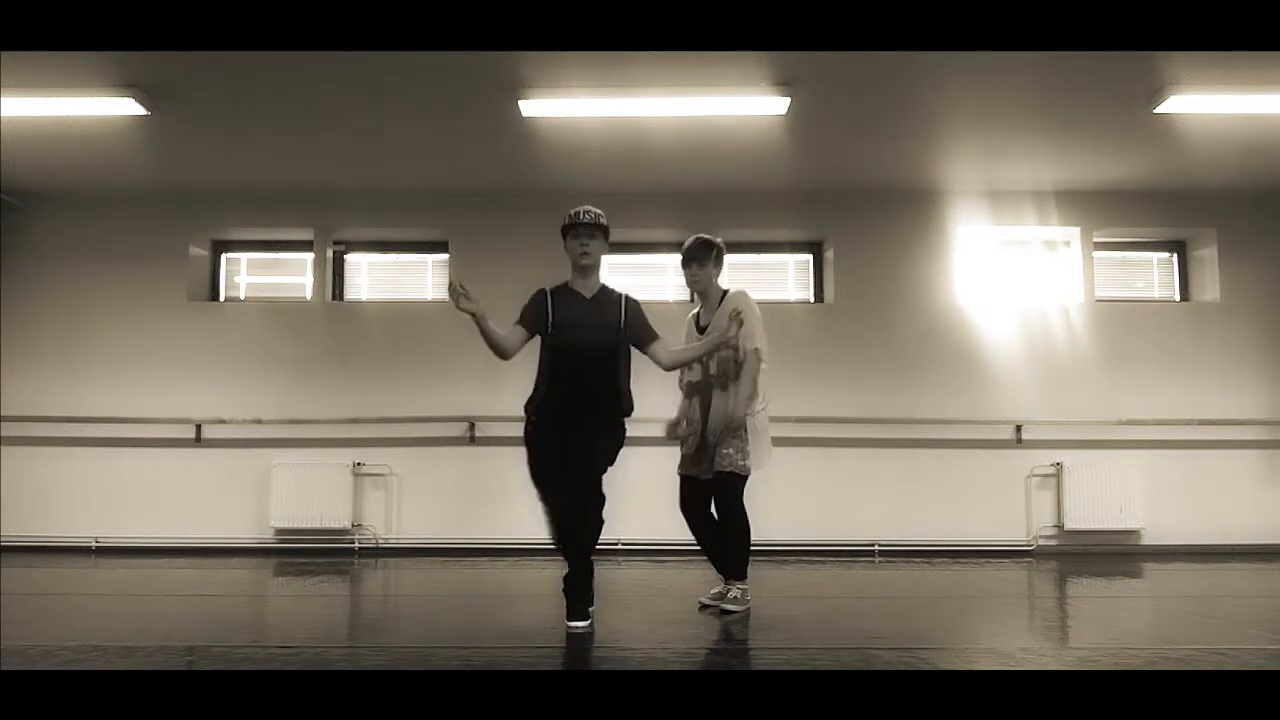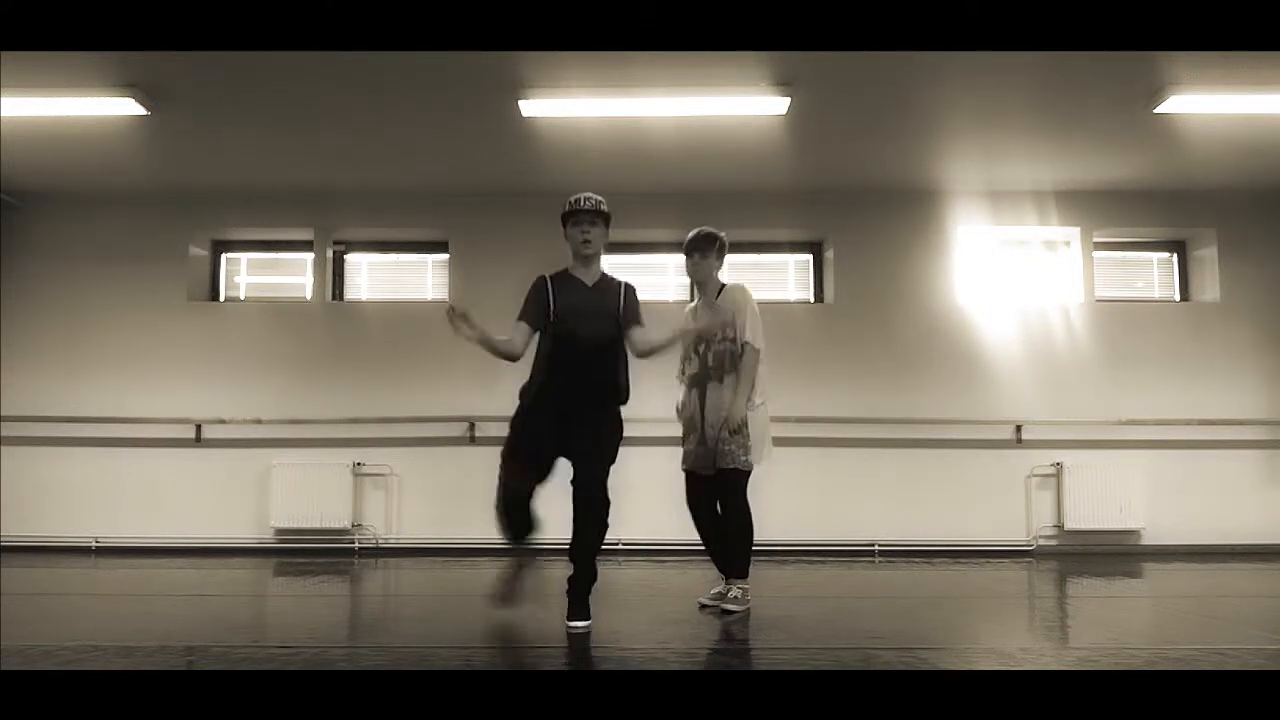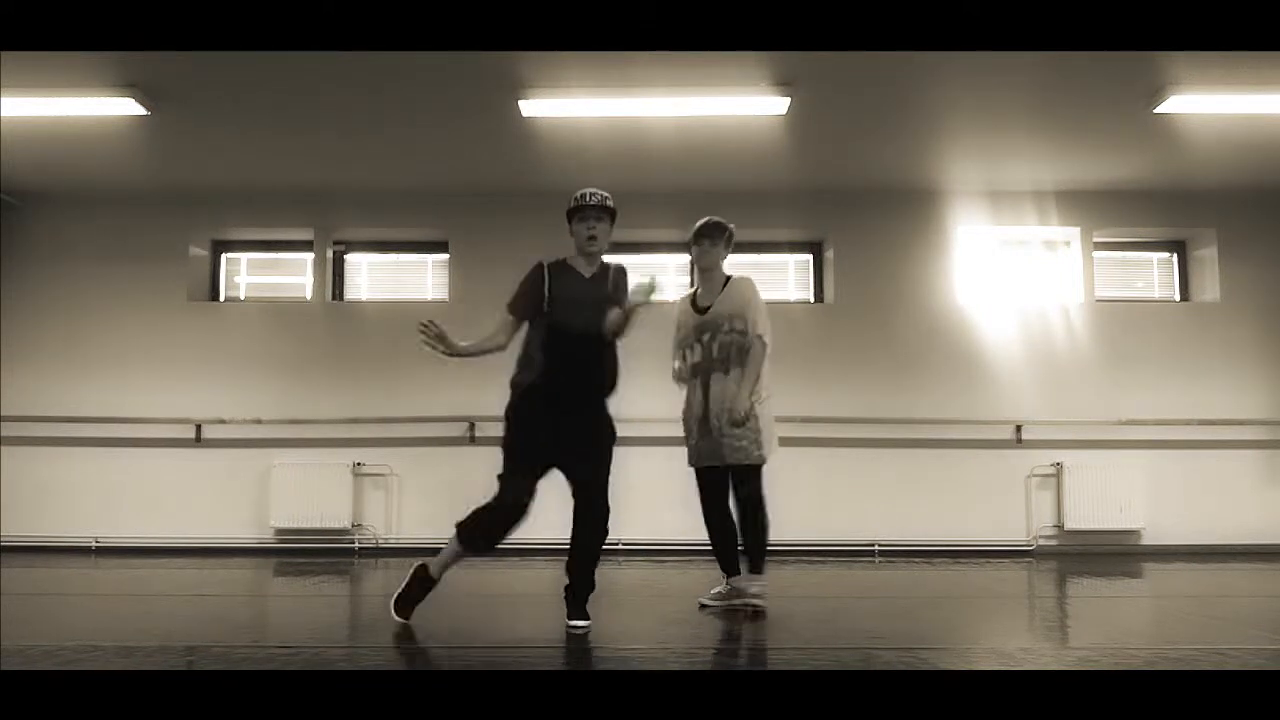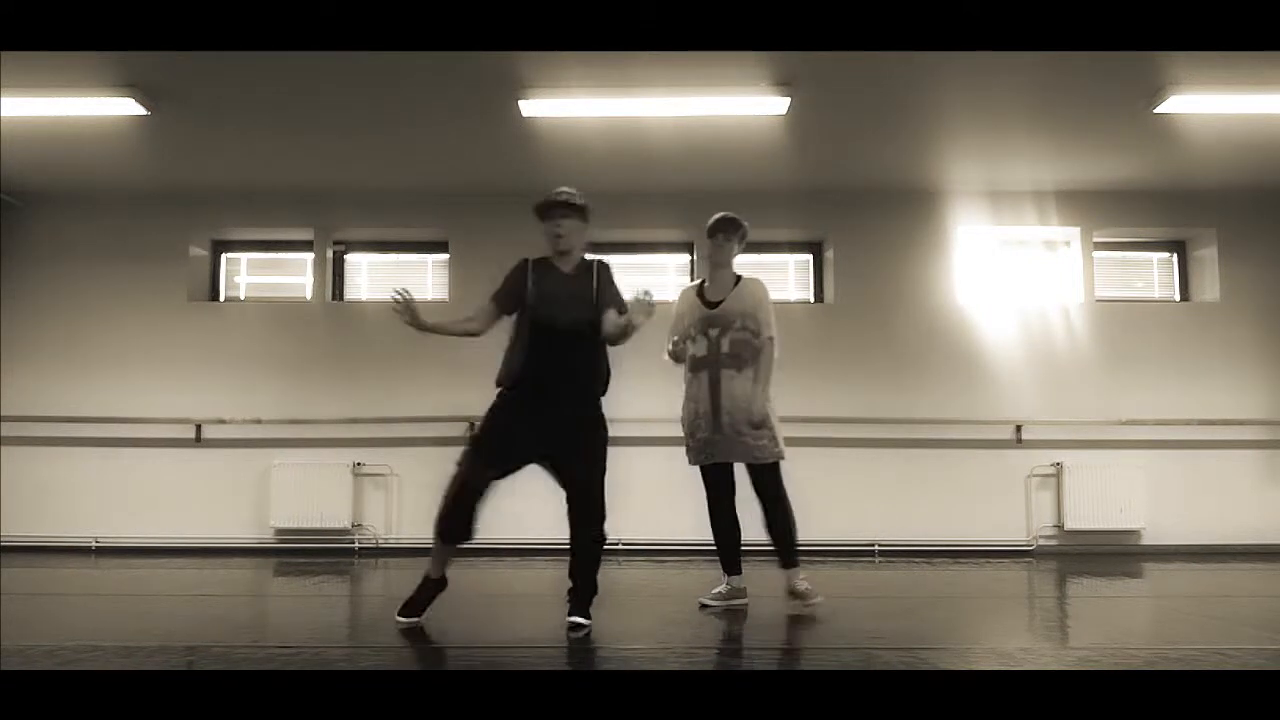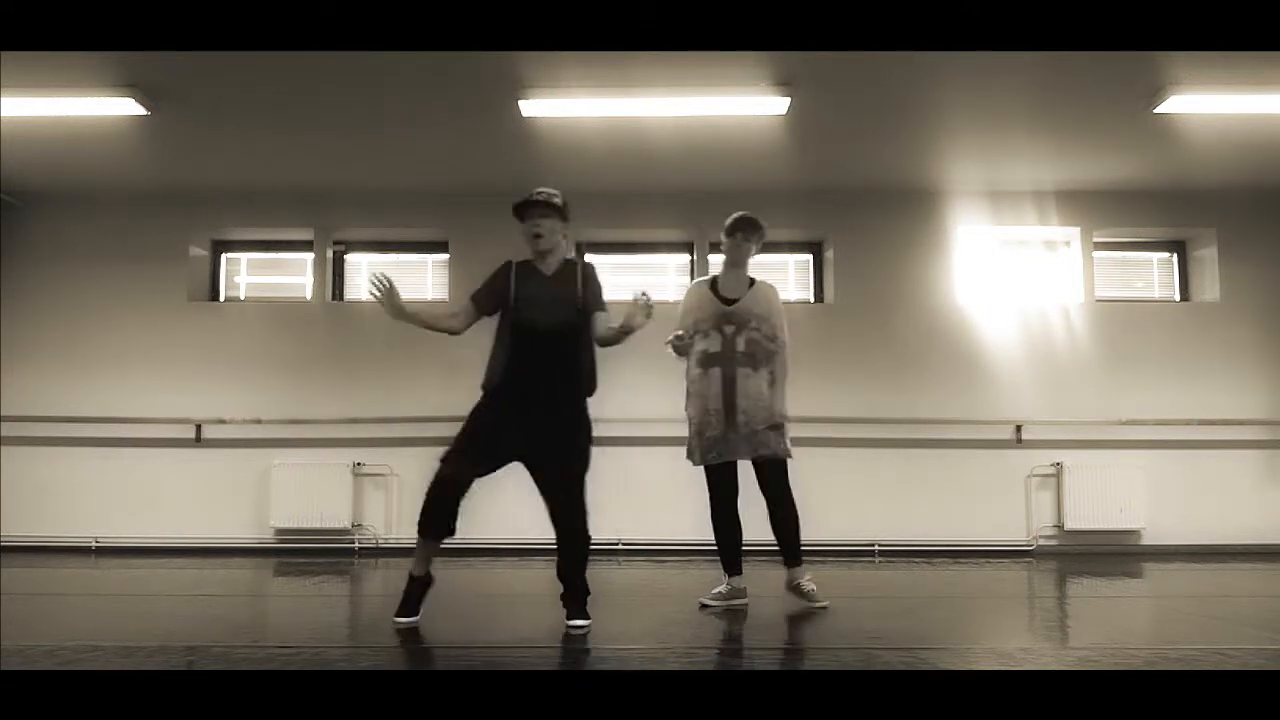
dt=0.2s
person 1, frame 1
left shoulder: (624, 306)
right shoulder: (546, 301)
left elbow: (665, 359)
right elbow: (507, 349)
left wrist: (717, 340)
right wrist: (478, 316)
left hip: (601, 424)
right hip: (549, 422)
left knee: (585, 494)
right knee: (564, 511)
left ankle: (579, 594)
right ankle: (579, 586)
person 1, frame 2
left shoulder: (623, 292)
right shoulder: (546, 287)
left elbow: (639, 345)
right elbow: (514, 346)
left wrist: (694, 330)
right wrist: (482, 339)
left hip: (599, 413)
right hip: (544, 410)
left knee: (591, 501)
right knee: (513, 494)
left ankle: (579, 597)
right ankle: (520, 560)
person 1, frame 3
left shoulder: (616, 277)
right shoulder: (544, 275)
left elbow: (611, 330)
right elbow: (502, 336)
left wrist: (630, 311)
right wrist: (456, 348)
left hip: (589, 413)
right hip: (537, 407)
left knee: (593, 506)
right knee: (512, 502)
left ankle: (578, 601)
right ankle: (430, 573)
person 1, frame 4
left shoulder: (599, 274)
right shoulder: (527, 273)
left elbow: (609, 333)
right elbow: (478, 322)
left wrist: (630, 325)
right wrist: (424, 325)
left hip: (579, 412)
right hip: (521, 404)
left knee: (588, 504)
right knee: (468, 482)
left ankle: (581, 600)
right ankle: (433, 580)
person 1, frame 5
left shoulder: (582, 275)
right shoulder: (509, 275)
left elbow: (602, 334)
right elbow: (455, 322)
left wrist: (627, 327)
right wrist: (406, 314)
left hip: (563, 412)
right hip: (506, 405)
left knee: (567, 504)
right knee: (450, 483)
left ankle: (576, 601)
right ankle: (419, 577)
person 2, frame 1
left shoulder: (739, 302)
right shoulder: (692, 320)
left elbow: (755, 354)
left wrist: (741, 401)
right wrist: (680, 417)
left hip: (737, 420)
right hip: (700, 424)
left knee: (728, 498)
right knee: (692, 503)
left ankle: (740, 585)
right ankle: (728, 578)
person 2, frame 2
left shoulder: (737, 296)
right shoulder: (689, 313)
left elbow: (752, 350)
left wrist: (739, 405)
right wrist: (683, 400)
left hip: (736, 415)
right hip: (700, 419)
left knee: (732, 496)
right knee: (699, 500)
left ankle: (739, 585)
right ankle: (729, 579)
person 2, frame 3
left shoulder: (744, 288)
right shoulder: (686, 304)
left elbow: (760, 344)
left wrist: (744, 395)
right wrist: (680, 369)
left hip: (740, 406)
right hip: (701, 410)
left knee: (747, 491)
right knee: (712, 497)
left ankle: (754, 578)
right ankle: (731, 581)
person 2, frame 4
left shoulder: (753, 290)
right shoulder: (688, 297)
left elbow: (766, 346)
right elbow: (679, 350)
left wrist: (761, 397)
right wrist: (674, 350)
left hip: (746, 404)
right hip: (703, 409)
left knee: (770, 488)
right knee: (718, 495)
left ankle: (793, 575)
right ankle: (733, 582)
person 2, frame 5
left shoulder: (767, 294)
right shoulder: (698, 291)
left elbow: (779, 350)
right elbow: (685, 343)
left wrist: (779, 399)
right wrist: (678, 342)
left hip: (758, 405)
right hip: (710, 406)
left knee: (778, 489)
right knee: (722, 495)
left ankle: (797, 573)
right ankle: (734, 581)
